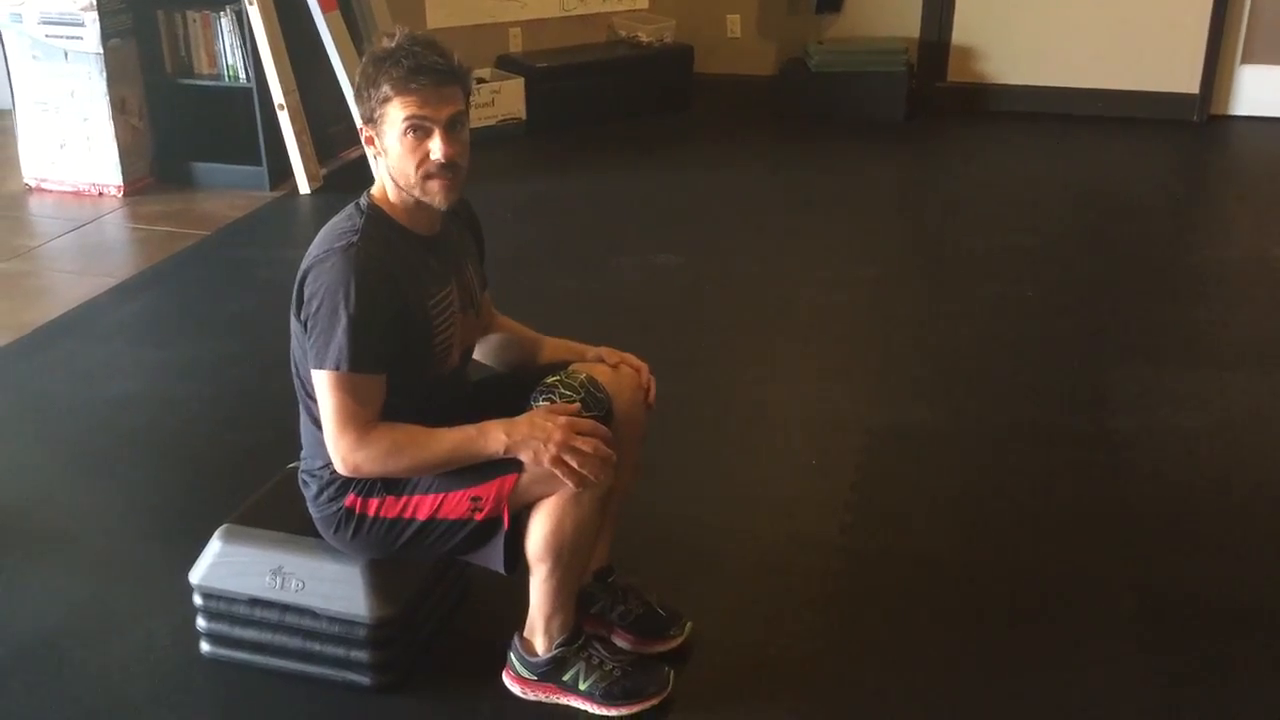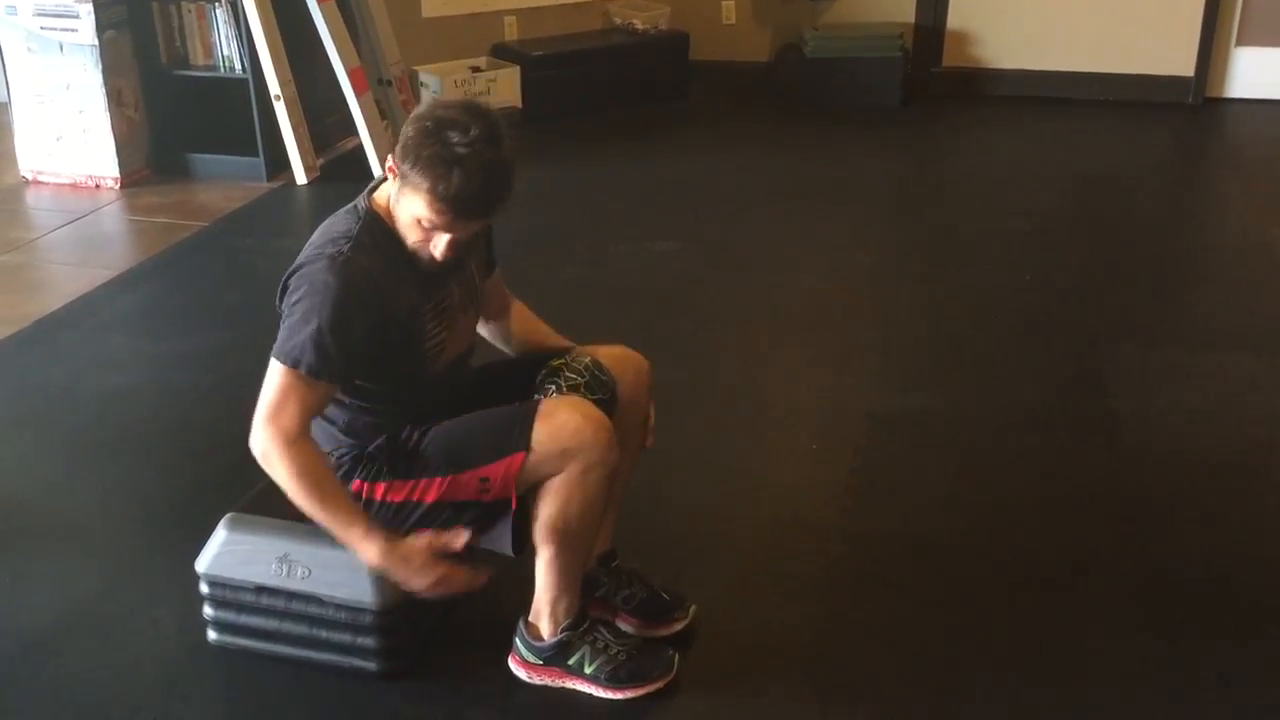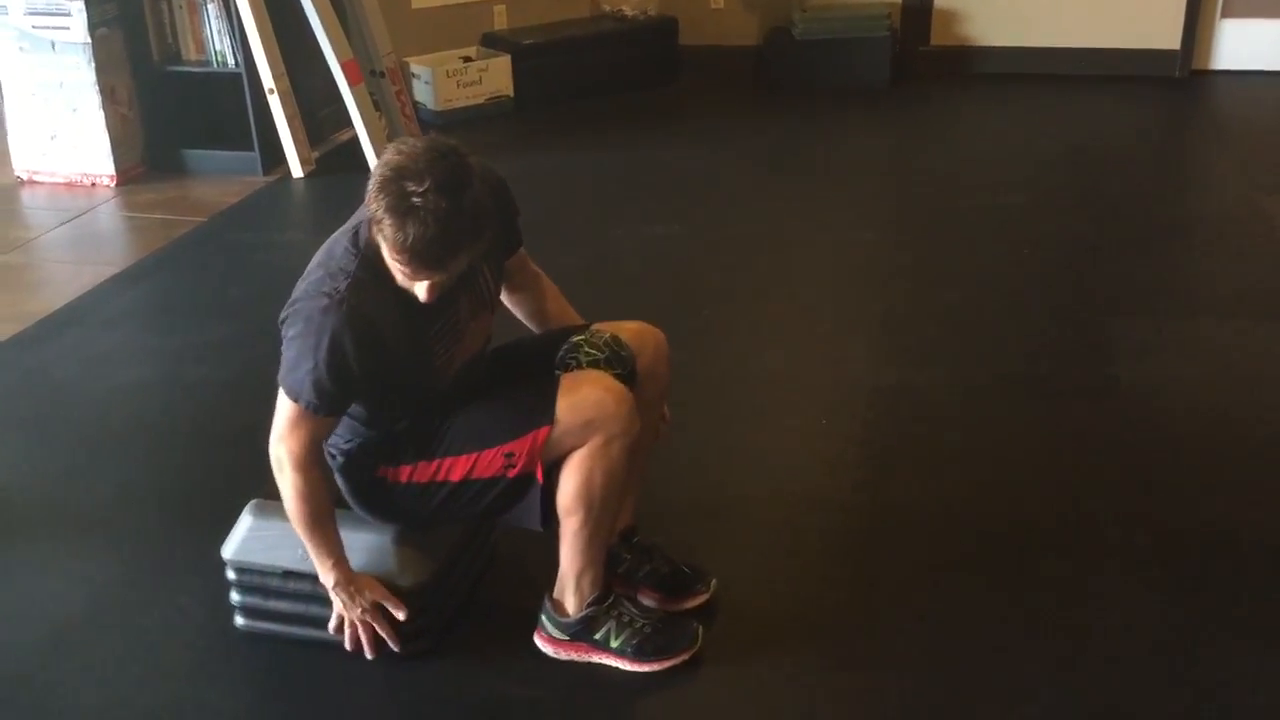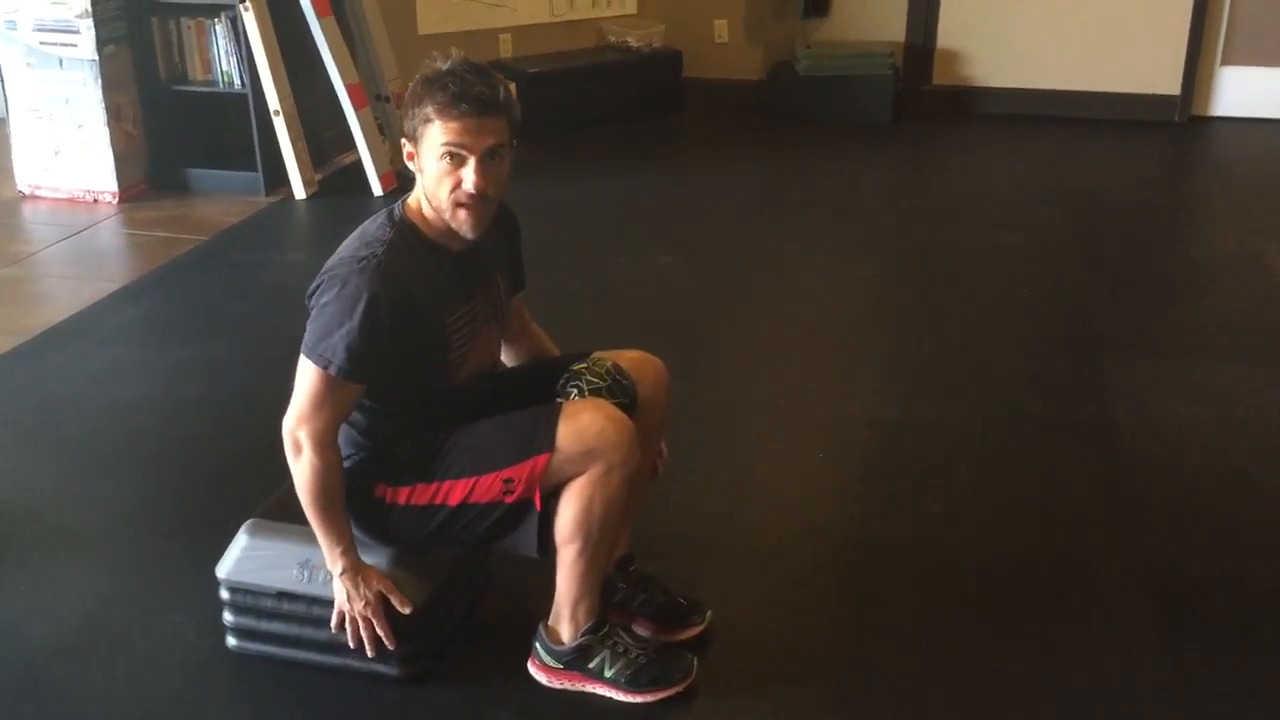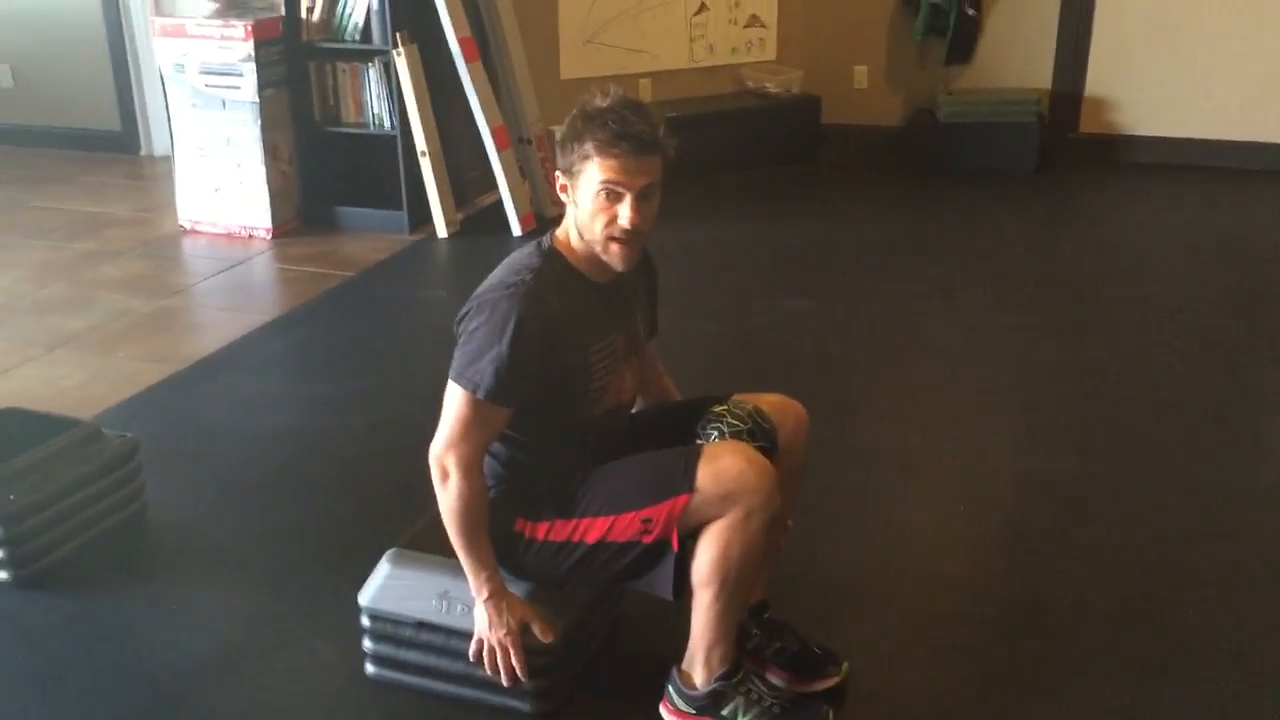
dt=1s
person 1, frame 1
left shoulder: (453, 216)
right shoulder: (351, 267)
left elbow: (481, 331)
right elbow: (354, 448)
left wrist: (587, 353)
right wrist: (510, 435)
left hip: (436, 422)
right hip: (363, 489)
left knee: (619, 389)
right knee: (577, 467)
left ankle: (589, 585)
right ankle: (545, 655)
person 1, frame 2
left shoulder: (452, 222)
right shoulder: (339, 277)
left elbow: (496, 309)
right elbow: (274, 437)
left wrist: (584, 362)
right wrist: (382, 550)
left hip: (439, 401)
right hip: (369, 467)
left knee: (624, 372)
right knee: (583, 436)
left ankle: (592, 570)
right ankle: (550, 637)
person 1, frame 3
left shoulder: (481, 195)
right shoulder: (336, 311)
left elbow: (520, 279)
right elbow: (291, 451)
left wrist: (602, 358)
right wrist: (339, 580)
left hip: (463, 383)
right hip: (393, 454)
left knee: (642, 348)
right knee: (605, 411)
left ankle: (613, 545)
right ankle: (575, 614)
person 1, frame 4
left shoulder: (491, 221)
right shoulder: (372, 278)
right elbow: (305, 432)
left wrist: (585, 392)
right wrist: (346, 569)
left hip: (463, 407)
right hip: (396, 473)
left knee: (641, 377)
right knee: (606, 438)
left ankle: (610, 575)
right ankle: (570, 643)
person 1, frame 5
left shoulder: (629, 261)
right shoulder: (520, 307)
right elbow: (451, 459)
left wrist: (702, 447)
right wrist: (489, 598)
left hip: (602, 450)
right hip: (536, 509)
left knee: (782, 422)
right knee: (746, 481)
left ankle: (744, 620)
